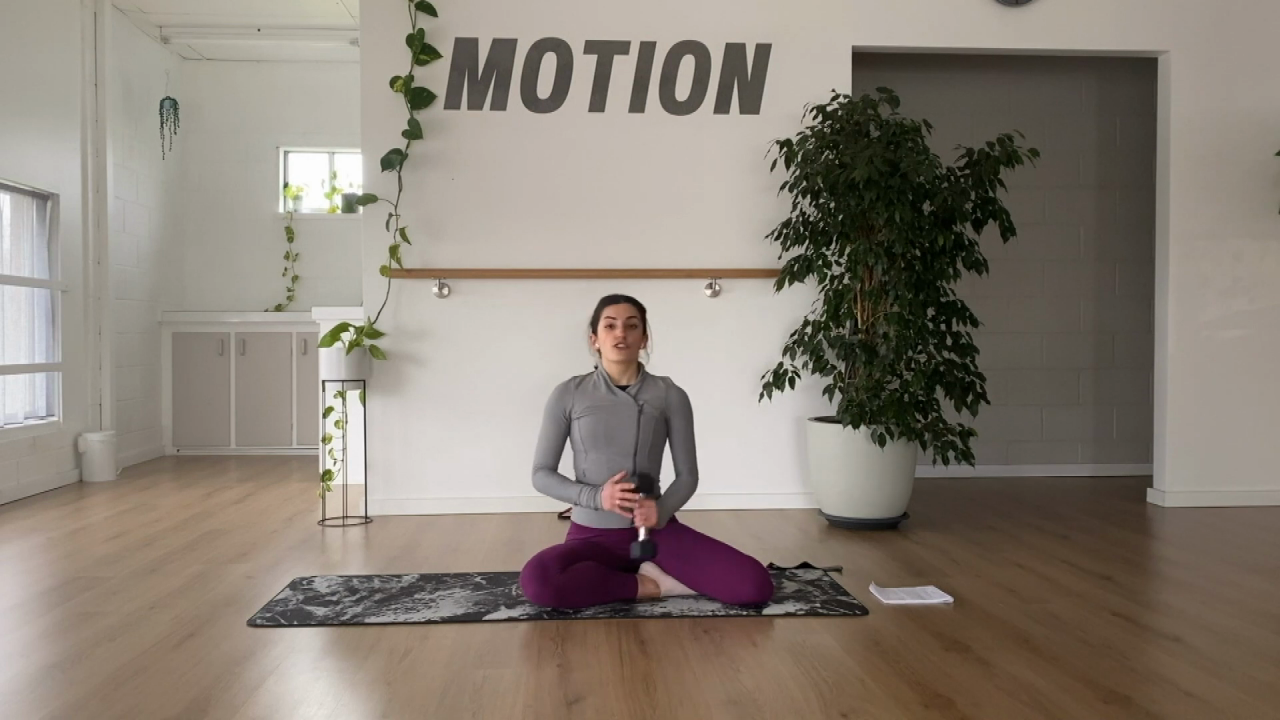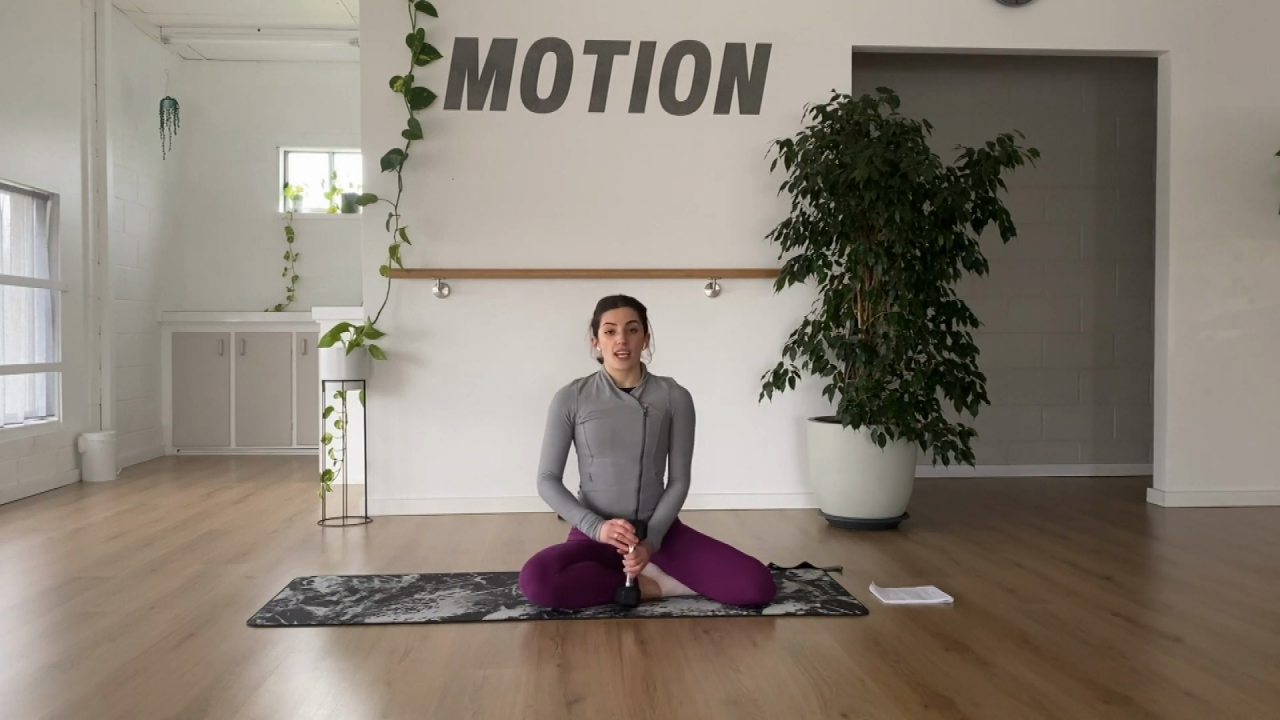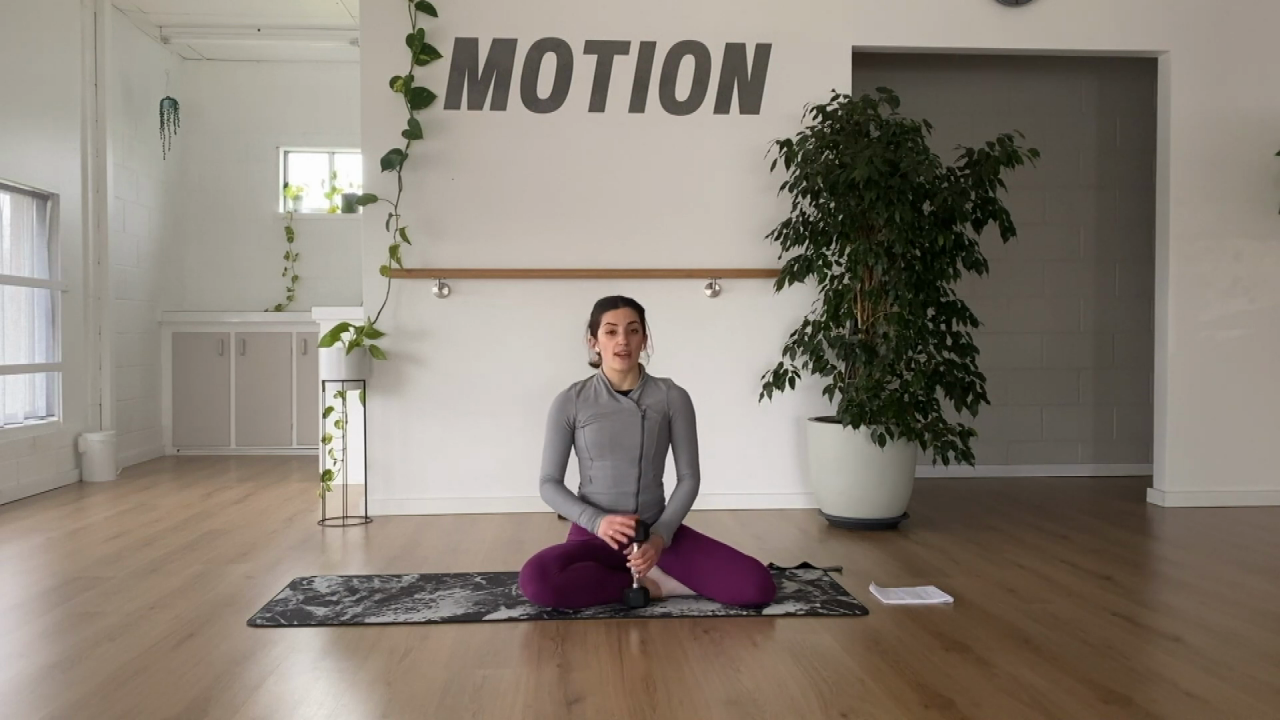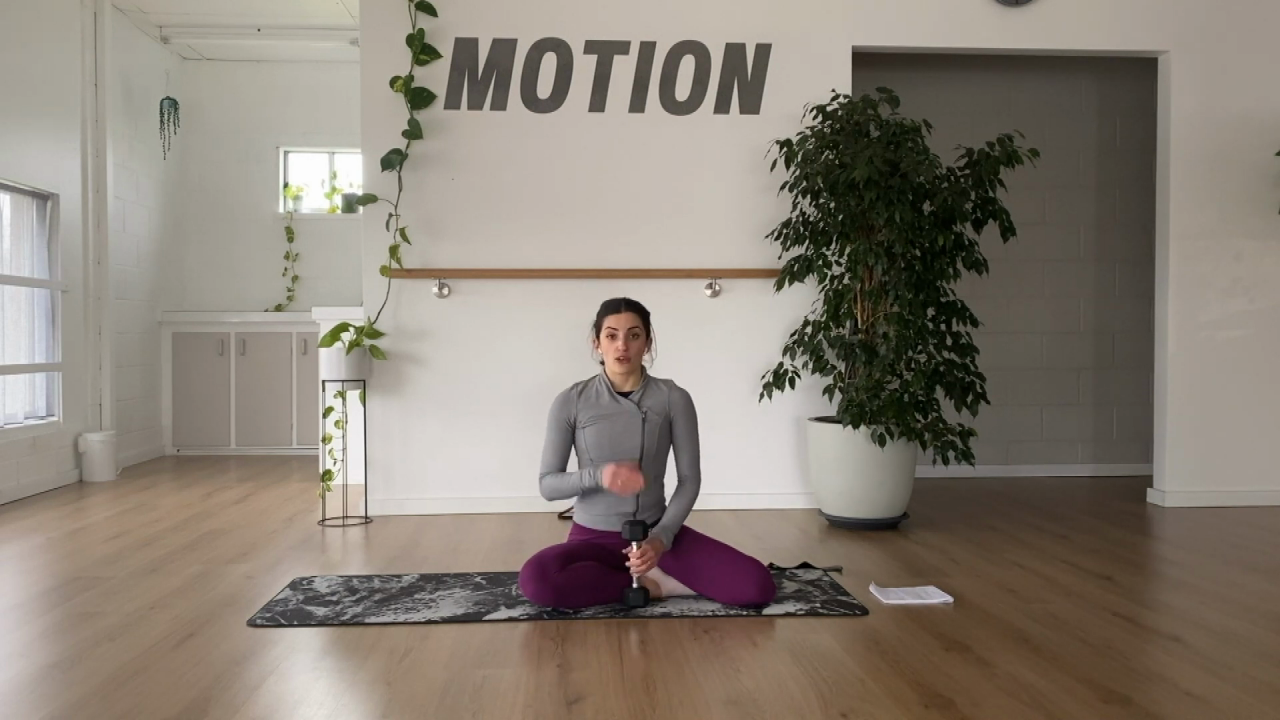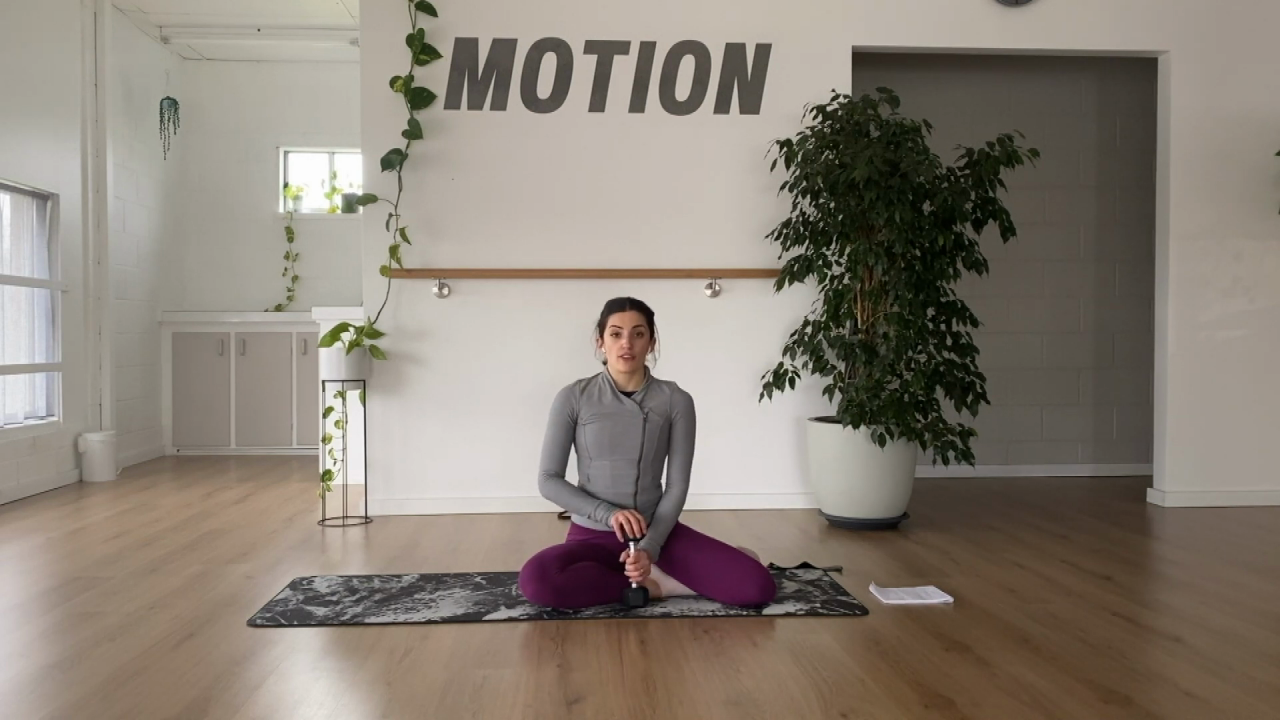
dt=1s
person 1, frame 1
left shoulder: (670, 396)
right shoulder: (567, 395)
left elbow: (687, 475)
right elbow: (541, 473)
left wrist: (660, 506)
right wrist: (596, 496)
left hip: (655, 530)
right hip: (592, 533)
left knee: (756, 586)
right knee: (537, 582)
left ankle: (654, 570)
right ankle: (653, 585)
person 1, frame 2
left shoulder: (674, 397)
right shoulder: (570, 398)
left elbow: (679, 481)
right elbow: (547, 480)
left wrist: (651, 539)
right wrist: (596, 526)
left hip: (658, 531)
right hip: (594, 533)
left knee: (758, 585)
right knee: (535, 581)
left ankle: (652, 568)
right ankle: (656, 585)
person 1, frame 3
left shoulder: (672, 397)
right shoulder: (569, 402)
left elbow: (689, 478)
right elbow: (549, 483)
left wrist: (661, 535)
right wrist: (596, 521)
left hip: (657, 531)
right hip: (593, 536)
left knee: (757, 585)
right knee: (535, 580)
right ankle: (657, 584)
person 1, frame 4
left shoulder: (674, 399)
right shoulder: (570, 402)
left elbow: (690, 479)
right elbow: (548, 484)
left wrist: (661, 537)
right wrist: (597, 475)
left hip: (655, 531)
right hip: (593, 536)
left knee: (757, 585)
right knee: (535, 580)
left ankle: (656, 570)
right ankle: (658, 584)
person 1, frame 5
left shoulder: (676, 401)
right shoulder: (572, 398)
left elbow: (677, 485)
right elbow: (549, 480)
left wrist: (650, 547)
right wrist: (607, 513)
left hip: (657, 530)
right hip: (592, 535)
left knee: (758, 586)
right knee: (535, 581)
left ankle: (654, 566)
right ankle: (658, 583)
